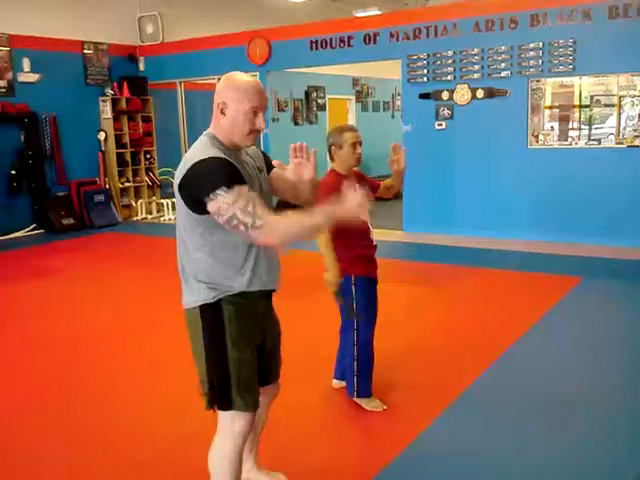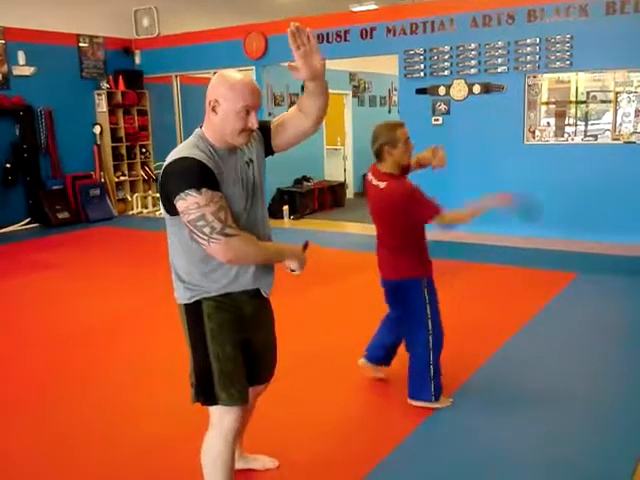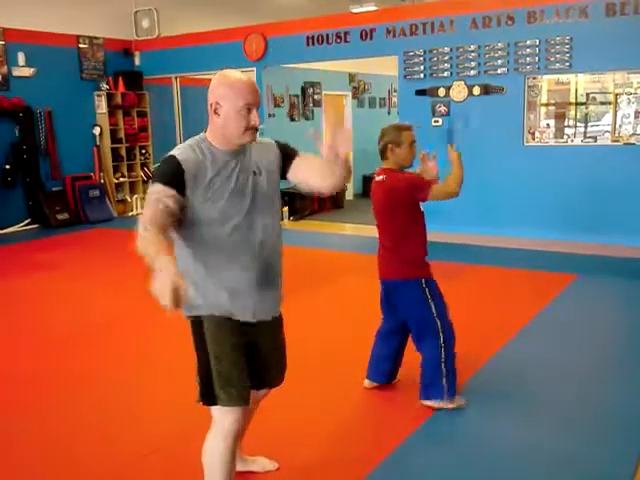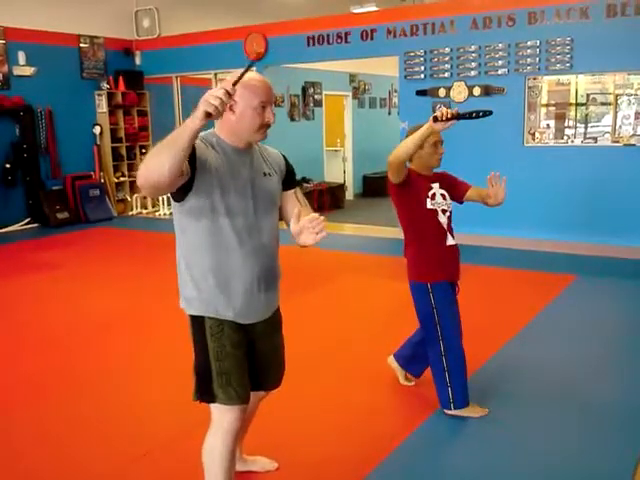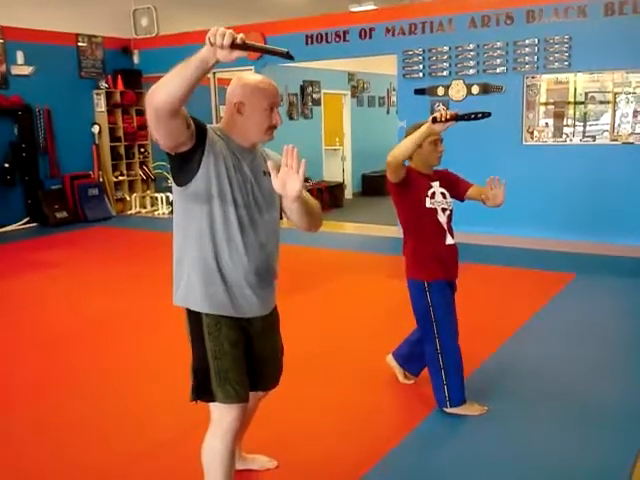
dt=1s
person 1, frame 1
left shoulder: (250, 154)
right shoulder: (207, 166)
left elbow: (294, 194)
right elbow: (268, 230)
left wrist: (304, 181)
right wrist: (339, 209)
left hip: (255, 295)
right hip: (222, 304)
left knee: (265, 388)
right knee: (236, 418)
person 1, frame 2
left shoulder: (252, 141)
right shoulder: (188, 167)
left elbow: (308, 118)
right elbow: (227, 247)
left wrist: (315, 79)
right wrist: (287, 253)
left hip: (253, 292)
right hip: (212, 302)
left knee: (254, 383)
right knee: (227, 412)
person 1, frame 3
left shoulder: (269, 152)
right shoulder: (182, 164)
left elbow: (327, 181)
right elbow: (149, 228)
left wrist: (337, 159)
right wrist: (162, 265)
left hip: (264, 302)
right hip: (215, 308)
left knee: (257, 388)
right knee: (228, 413)
person 1, frame 4
left shoulder: (275, 160)
right shoulder: (196, 155)
left elbow: (298, 213)
right elbow: (149, 181)
left wrist: (306, 229)
right wrist: (196, 121)
left hip: (264, 303)
right hip: (216, 309)
left knee: (257, 390)
right knee: (228, 412)
person 1, frame 5
left shoulder: (272, 163)
right shoulder: (197, 146)
left elbow: (311, 223)
right elbow: (159, 103)
left wrist: (294, 196)
right wrist: (210, 55)
left hip: (260, 303)
right hip: (214, 305)
left knee: (256, 390)
right knee: (227, 411)
person 2, frame 1
left shoulder: (357, 178)
right shoulder: (330, 186)
left elbow: (389, 191)
right elbow: (322, 230)
left wrist: (398, 172)
right wrist: (331, 268)
left hip: (364, 266)
right hip: (350, 270)
left knee: (357, 325)
right knee: (359, 330)
left ankle: (343, 376)
right ankle: (359, 391)
person 2, frame 2
left shoulder: (374, 174)
right shoulder: (401, 192)
left elbow: (417, 160)
right elbow: (445, 219)
left wrist: (431, 157)
right wrist: (488, 203)
left hip: (389, 267)
right hip: (410, 271)
left knee: (399, 314)
right knee: (426, 332)
left ankle: (374, 358)
right ankle: (425, 394)
person 2, frame 3
left shoulder: (383, 178)
right shoulder: (401, 183)
left elbow: (419, 190)
right elbow: (451, 190)
left wrist: (428, 177)
right wrist: (455, 158)
left hip: (390, 268)
right hip: (410, 272)
left knee: (394, 323)
right knee: (437, 331)
left ankle: (378, 375)
right ankle: (440, 393)
person 2, frame 4
left shoulder: (443, 180)
right shoulder: (403, 181)
left elbow: (477, 193)
right elbow: (394, 160)
left wrist: (493, 197)
right wrist: (430, 126)
left hip: (445, 271)
right hip: (426, 274)
left knee: (437, 329)
right knee: (445, 337)
left ankle: (403, 360)
right ankle: (456, 402)
person 2, frame 5
left shoulder: (445, 178)
right shoulder: (403, 180)
left elbow: (476, 191)
right elbow: (392, 160)
left wrist: (492, 197)
right wrist: (429, 127)
left hip: (444, 269)
right hip: (424, 272)
left knee: (436, 327)
right knee: (442, 335)
left ankle: (402, 359)
right ankle: (452, 401)
